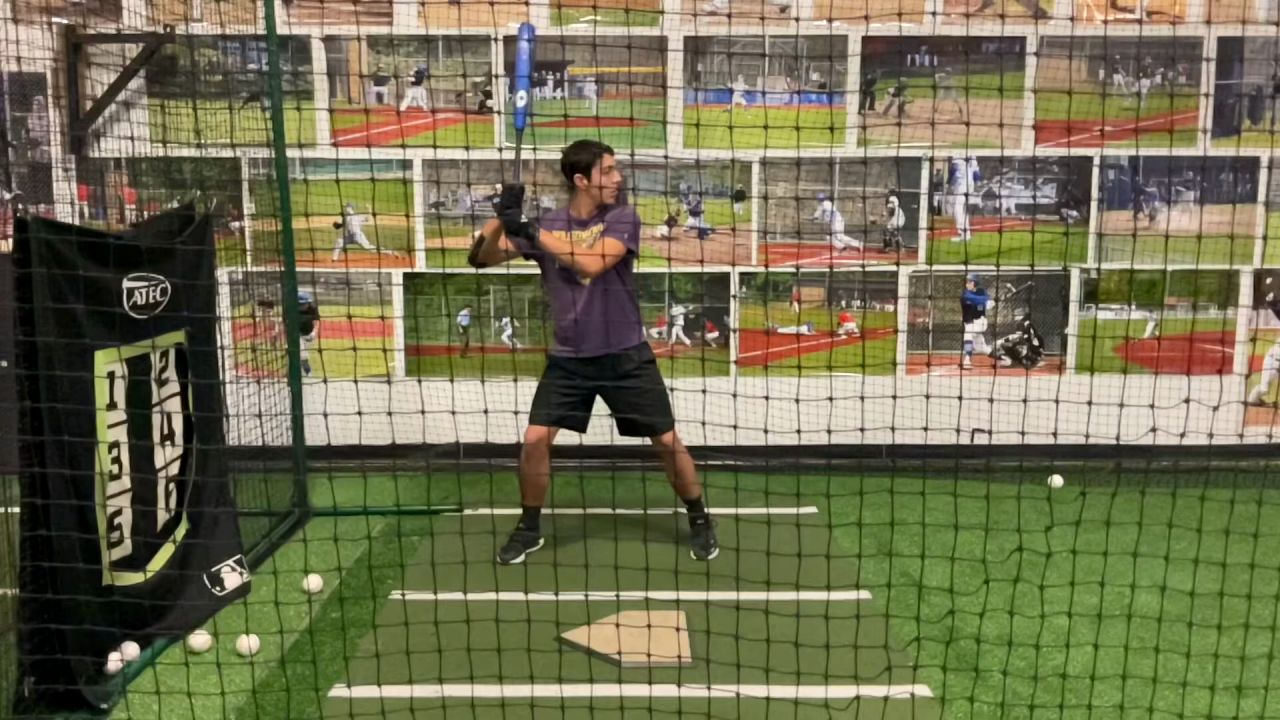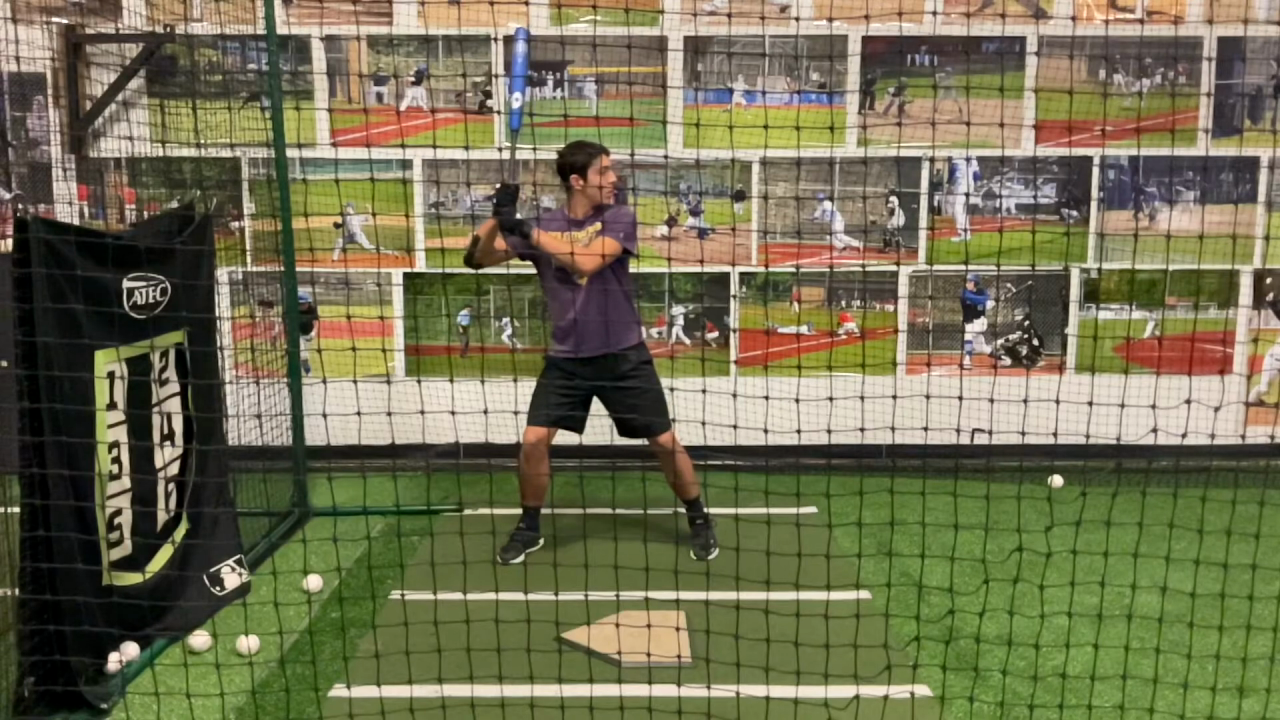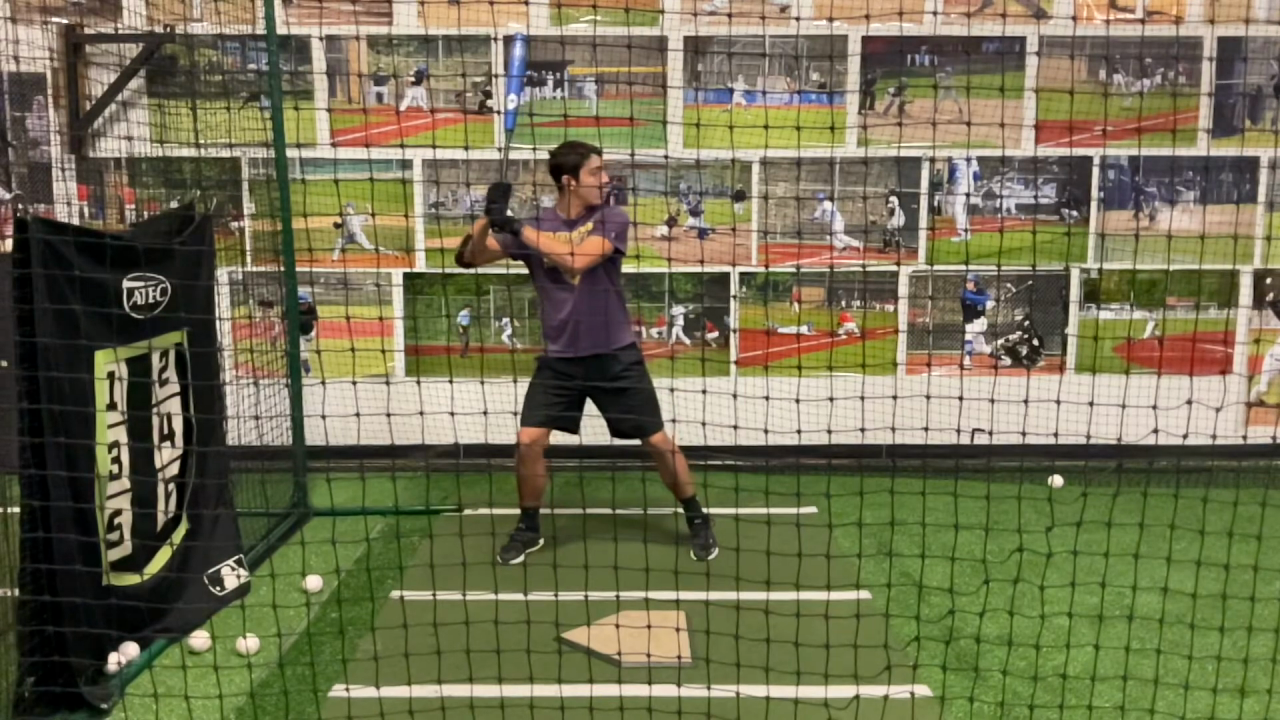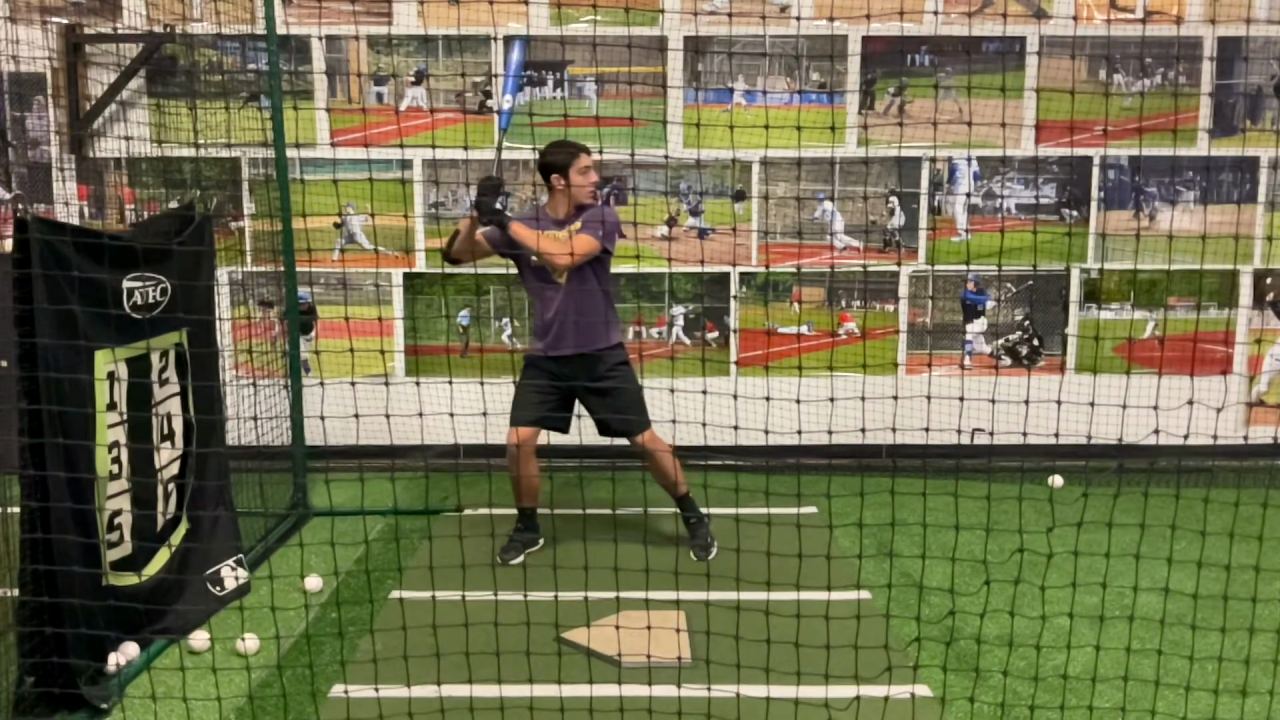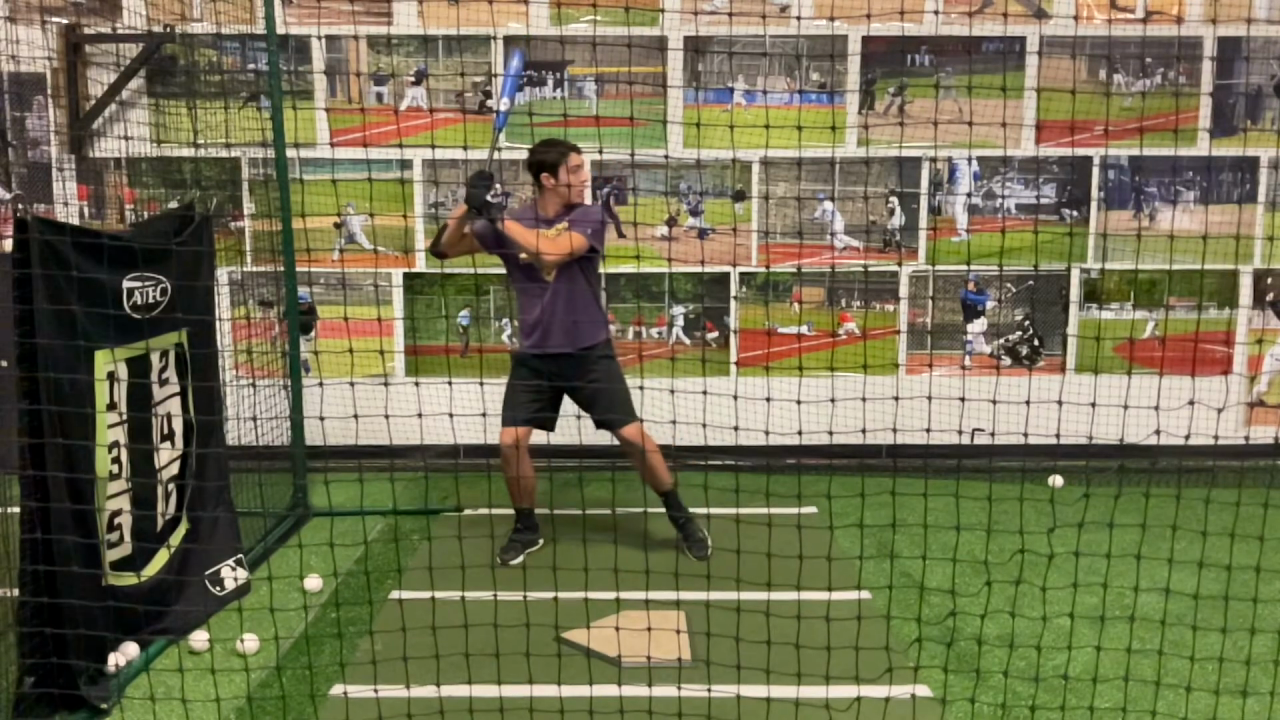
dt=1s
person 1, frame 1
left shoulder: (624, 218)
right shoulder: (546, 224)
left elbow: (592, 263)
right elbow: (481, 257)
left wrist: (534, 233)
right wrist: (502, 216)
left hip: (626, 355)
right hip: (568, 358)
left knee: (667, 440)
right knee: (534, 440)
left ankle: (700, 521)
right ankle: (529, 528)
person 1, frame 2
left shoulder: (621, 219)
right shoulder: (543, 225)
left elbow: (587, 262)
right elbow: (477, 258)
left wrist: (528, 232)
right wrist: (498, 216)
left hip: (623, 355)
right hip: (566, 358)
left knee: (665, 442)
right knee: (533, 441)
left ankle: (699, 521)
right ankle: (529, 528)
person 1, frame 3
left shoulder: (613, 219)
right shoulder: (535, 226)
left elbow: (576, 260)
right elbow: (469, 257)
left wrist: (518, 228)
right wrist: (490, 216)
left hip: (615, 355)
right hip: (559, 358)
left knee: (658, 442)
right knee: (528, 442)
left ankle: (697, 520)
right ankle: (528, 528)
person 1, frame 4
left shoulder: (602, 218)
right shoulder: (523, 224)
left elbow: (564, 258)
right elbow: (456, 254)
left wrist: (506, 222)
right wrist: (477, 213)
left hip: (602, 355)
right hip: (547, 357)
left knee: (646, 441)
right knee: (518, 442)
left ankle: (694, 518)
right ankle: (527, 528)
person 1, frame 5
left shoulder: (590, 217)
right shoulder: (508, 222)
left elbow: (552, 252)
right elbow: (443, 249)
left wrist: (497, 217)
right wrist: (468, 207)
left hip: (589, 351)
right hip: (535, 355)
left knee: (632, 436)
right knee: (511, 442)
left ankle: (680, 514)
right ankle: (526, 528)
